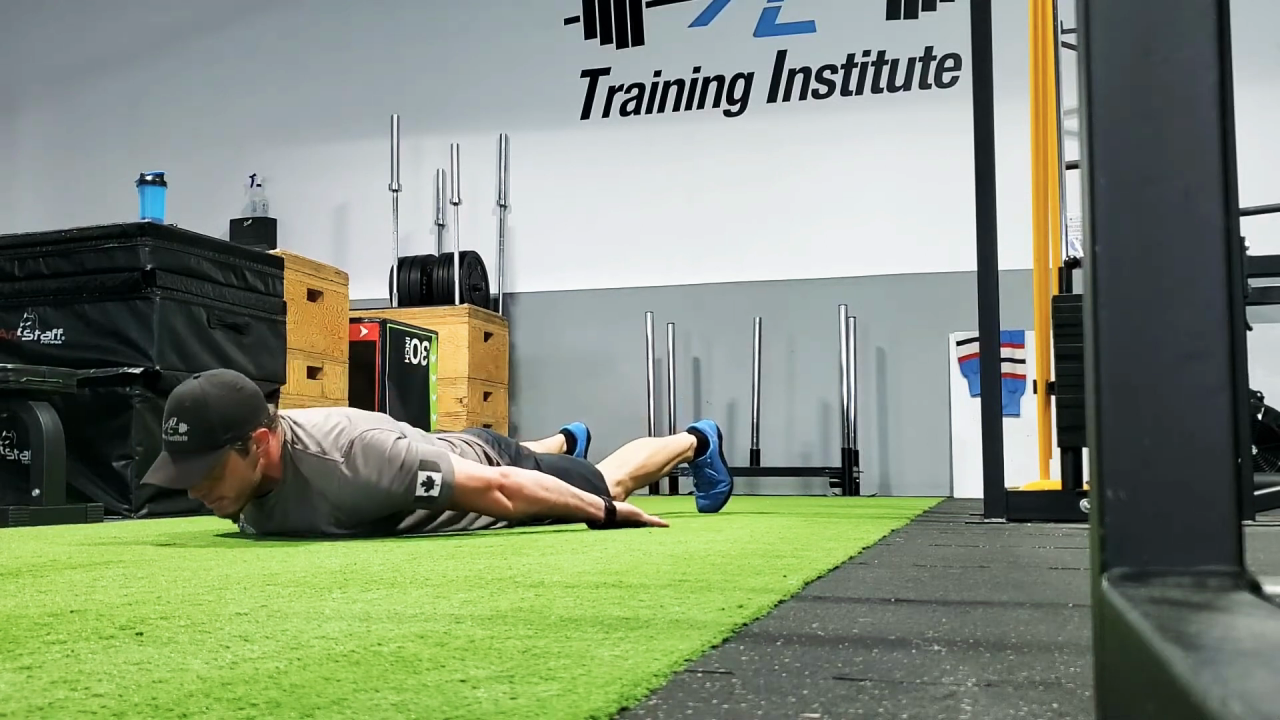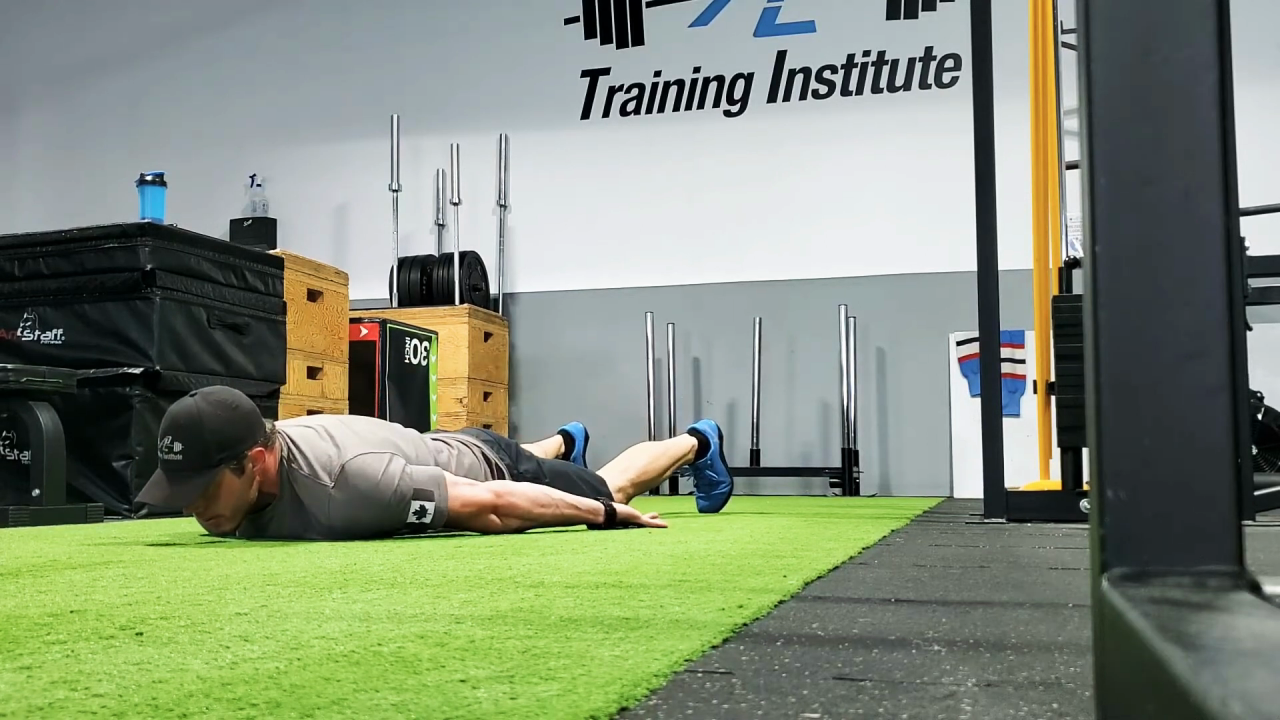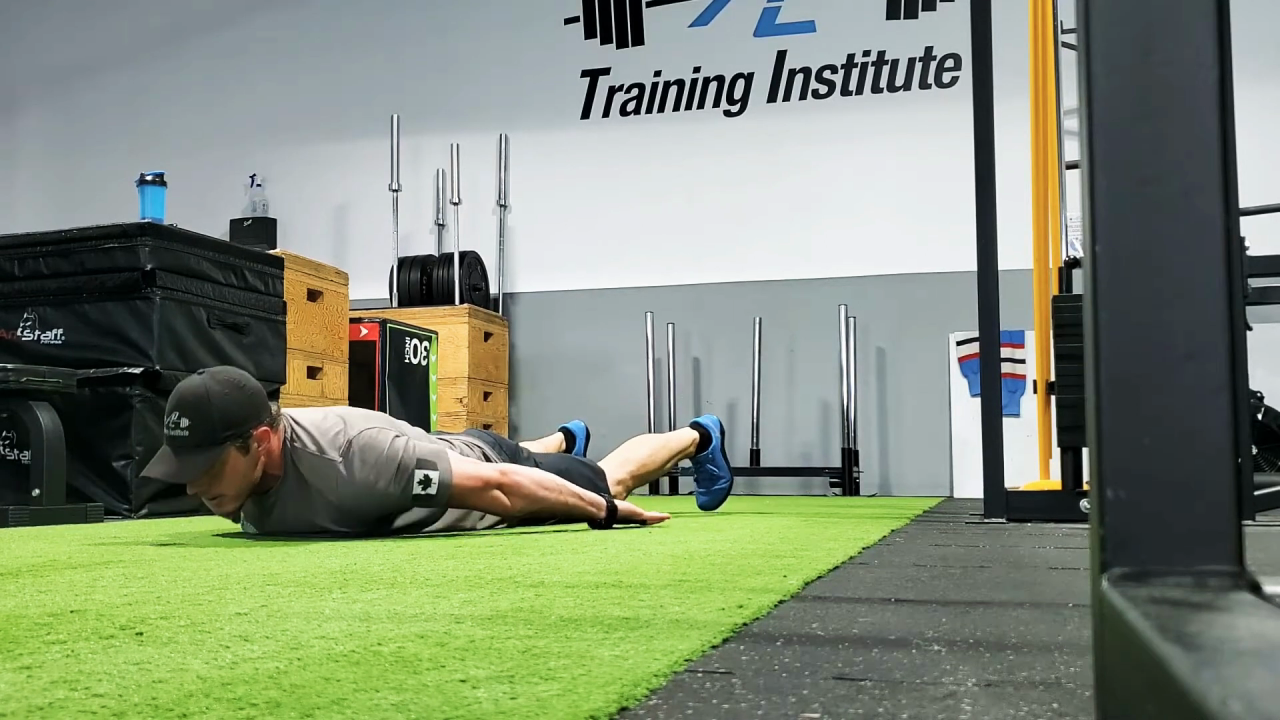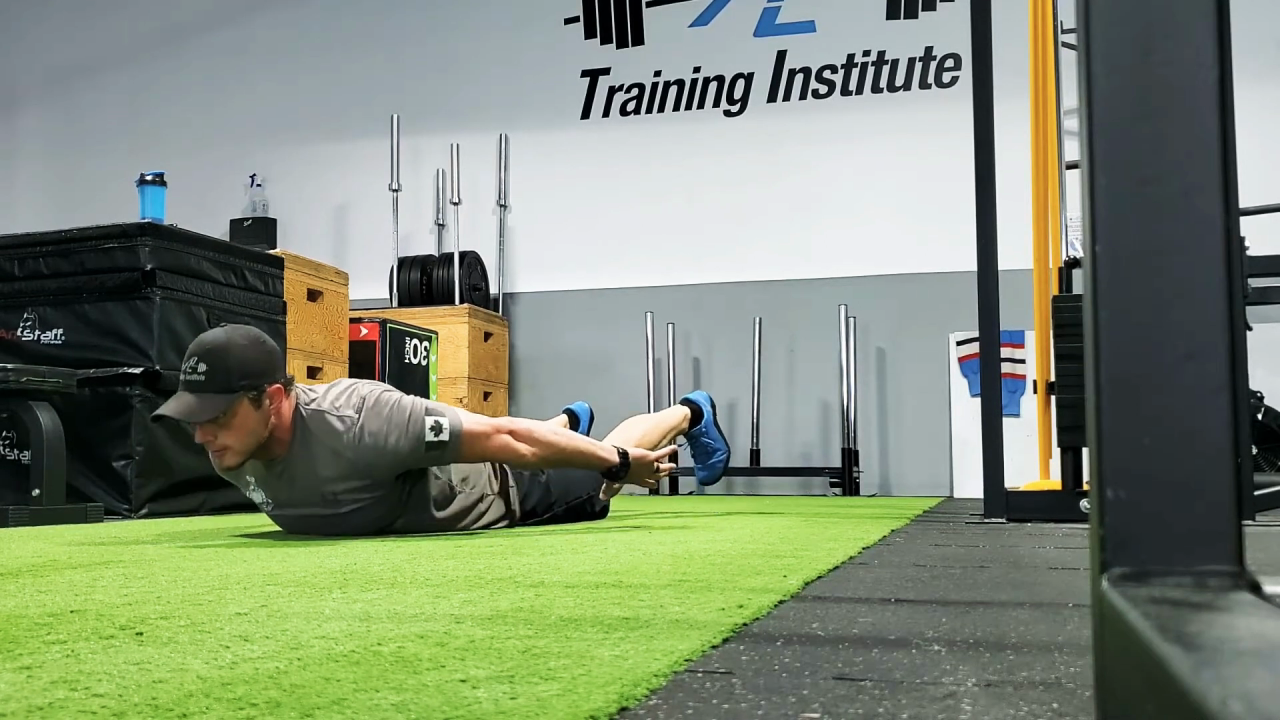
dt=0.5s
person 1, frame 1
left shoulder: (347, 461)
right shoulder: (238, 460)
left elbow: (499, 490)
left wrist: (611, 514)
left hip: (493, 478)
right hip: (440, 459)
left knee: (607, 483)
left ankle: (695, 443)
right ankle: (564, 441)
person 1, frame 2
left shoulder: (343, 481)
right shoulder: (238, 465)
left elbow: (494, 505)
left wrist: (610, 516)
left hip: (487, 473)
right hip: (436, 453)
left knee: (608, 488)
left ankle: (698, 443)
person 1, frame 3
left shoulder: (347, 458)
right shoulder: (236, 465)
left elbow: (499, 486)
left wrist: (612, 511)
left hip: (491, 482)
right hip: (444, 460)
left knee: (608, 482)
left ankle: (698, 438)
right ankle: (563, 440)
person 1, frame 4
left shoulder: (358, 419)
right shoulder: (232, 452)
left elbow: (502, 437)
left wrist: (621, 462)
left hip: (498, 494)
left knee: (600, 476)
left ankle: (691, 414)
right ankle: (569, 419)
